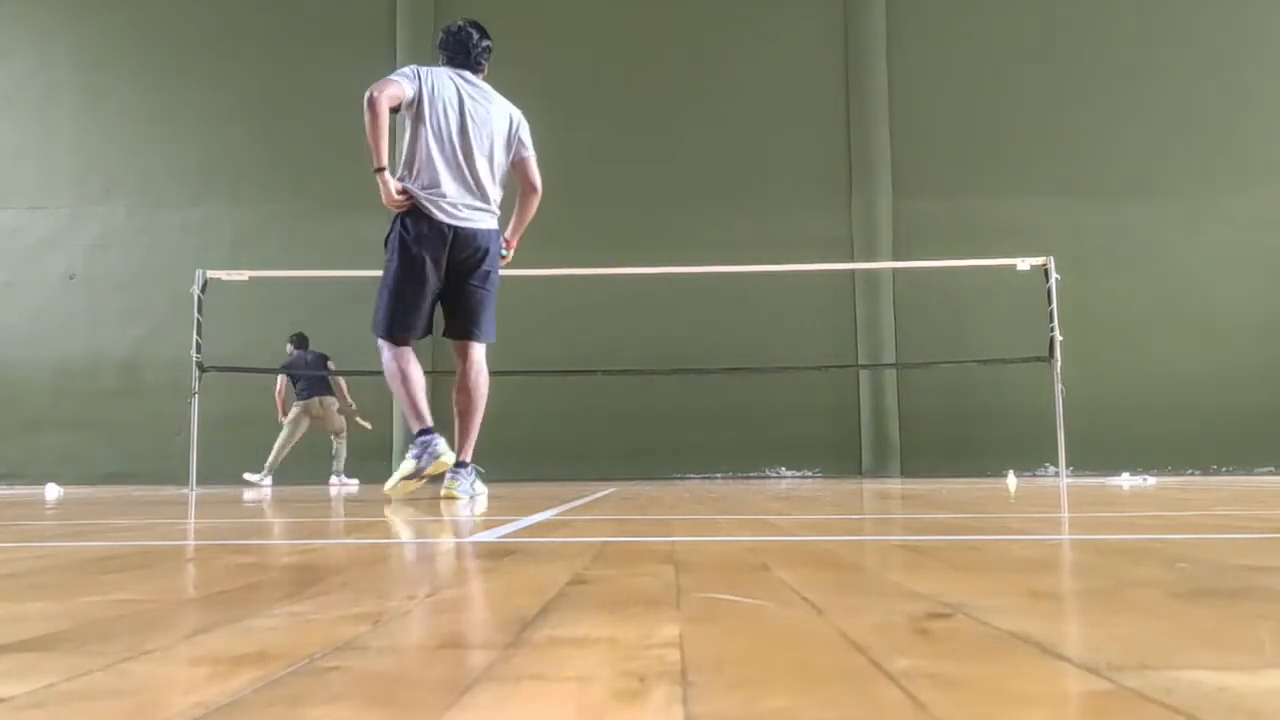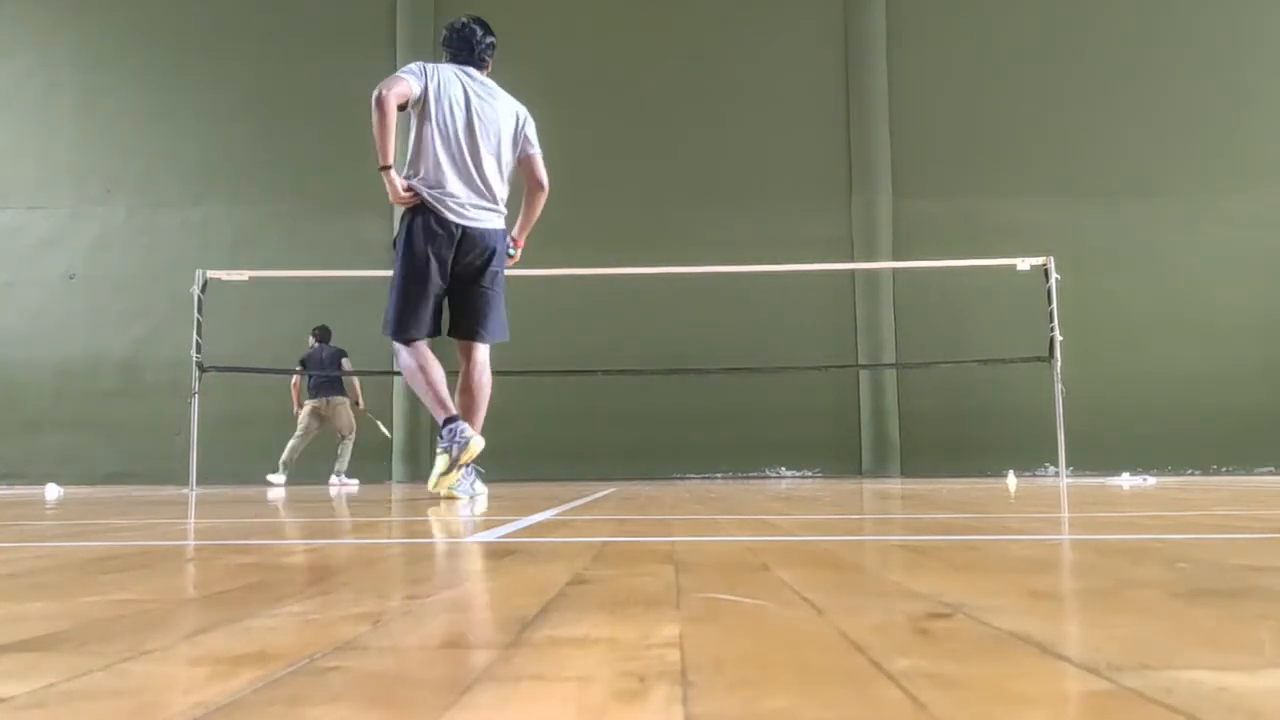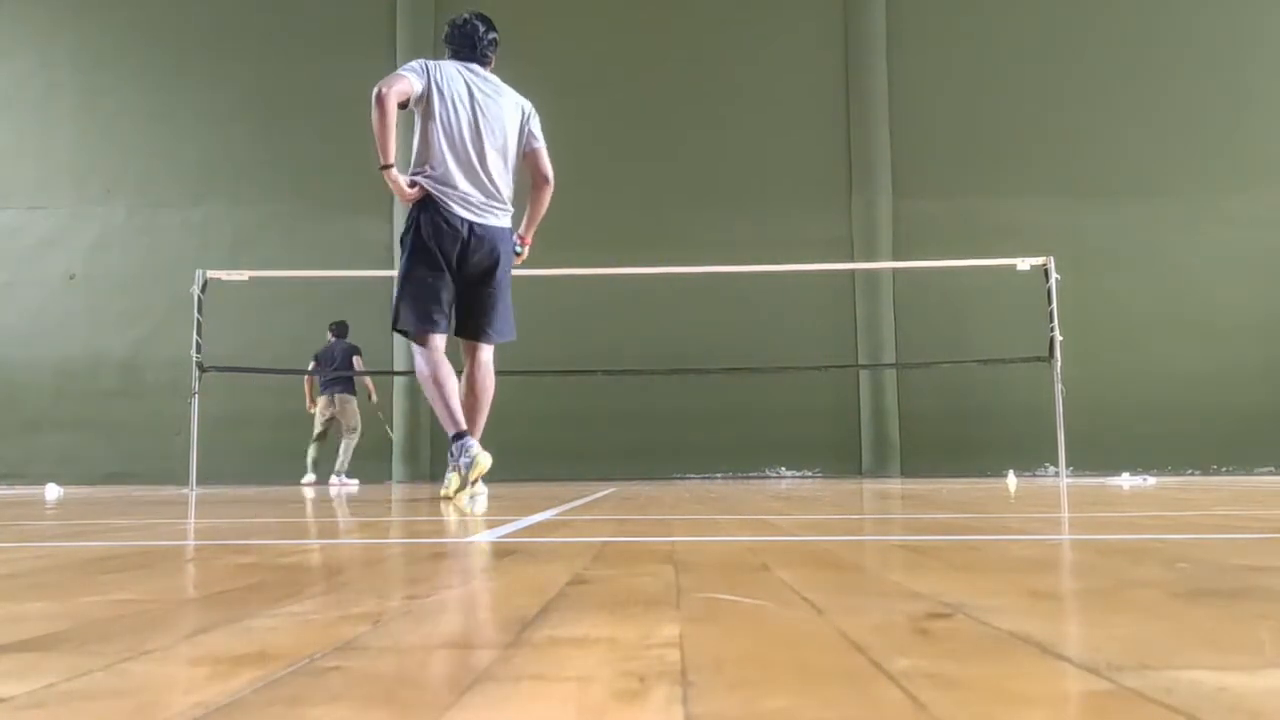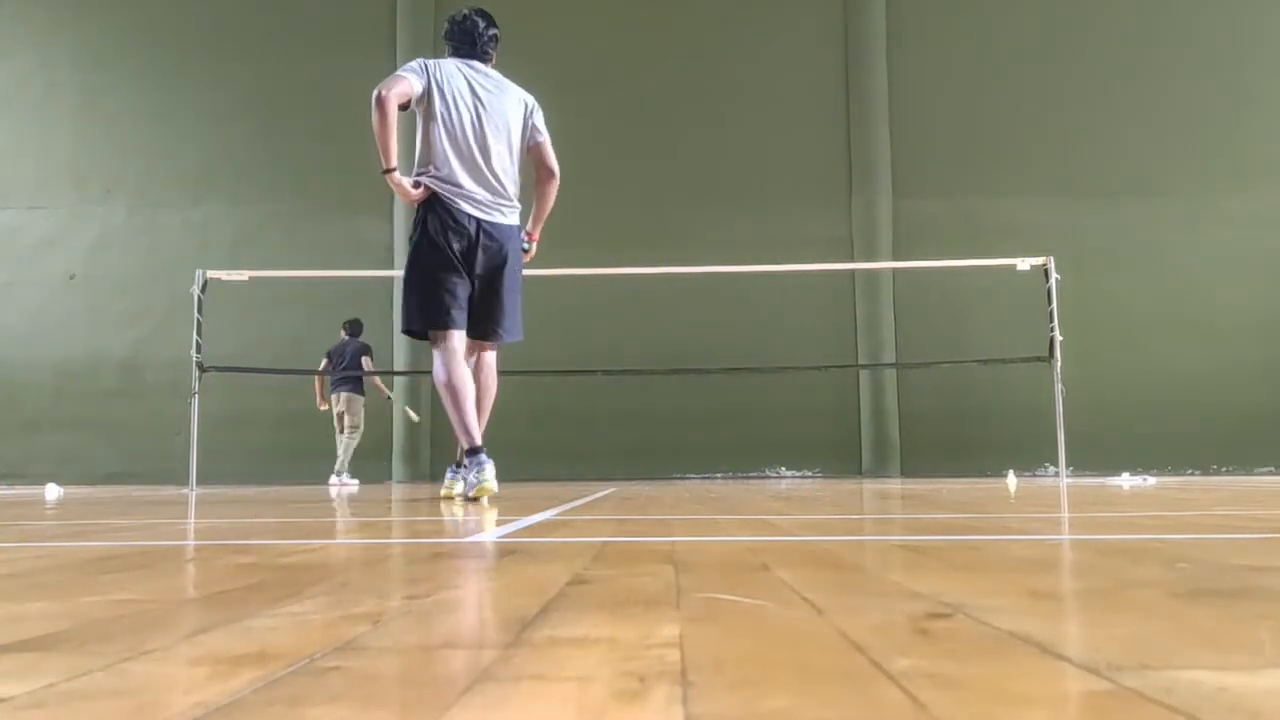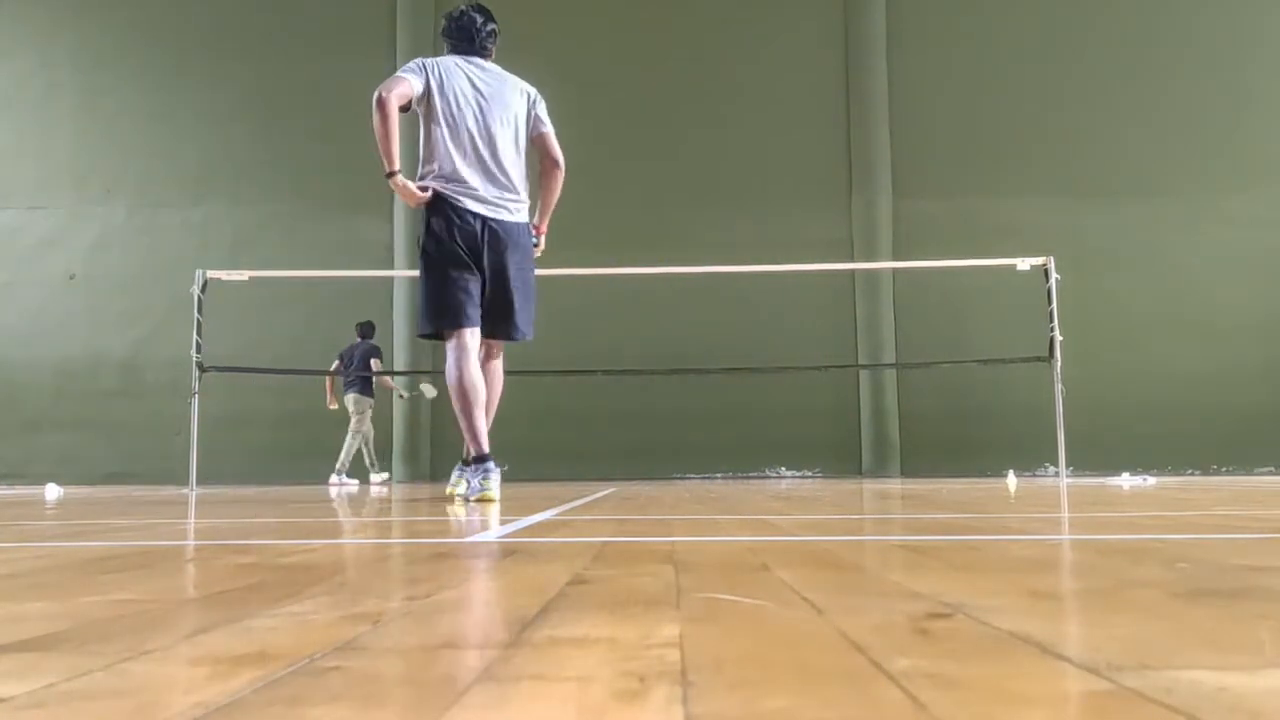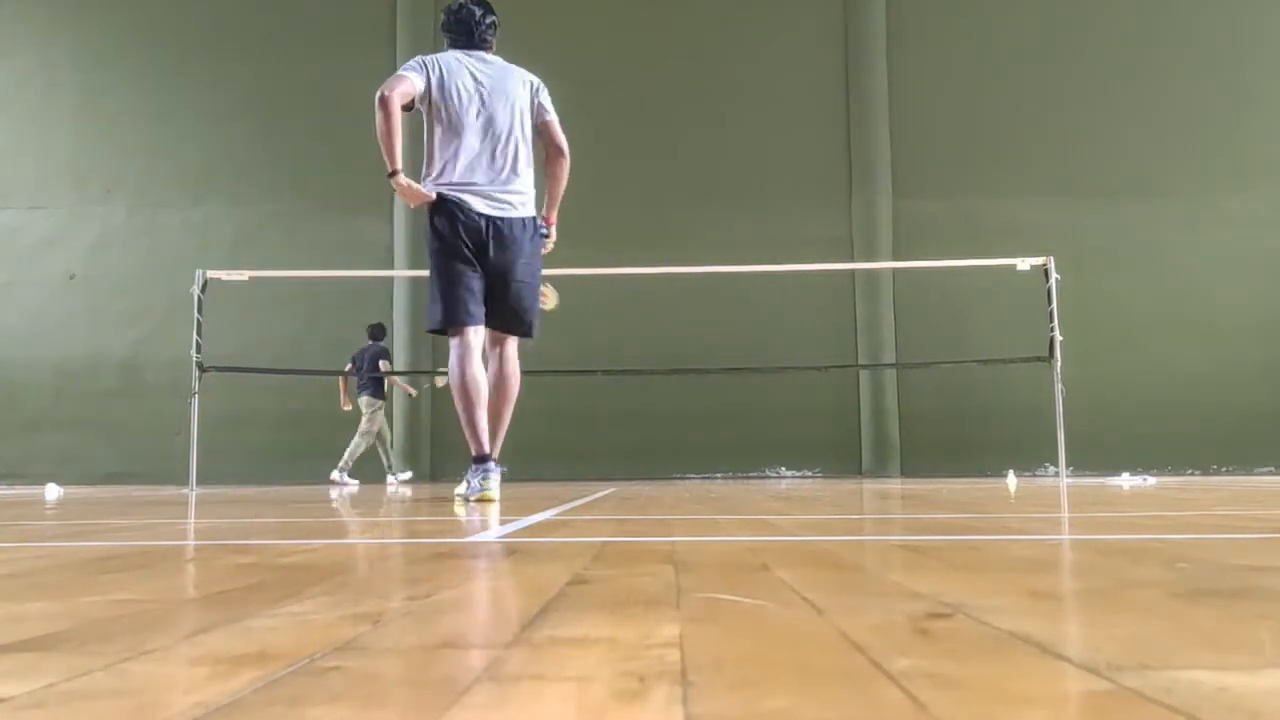
dt=0.1s
person 1, frame 1
left shoulder: (422, 78)
right shoulder: (508, 111)
left elbow: (376, 98)
right elbow: (533, 186)
left wrist: (383, 174)
right wrist: (511, 239)
left hip: (423, 224)
right hip: (481, 235)
left knee: (395, 342)
right knee: (472, 352)
left ankle: (427, 440)
right ankle: (462, 470)
person 1, frame 2
left shoulder: (427, 75)
right shoulder: (514, 108)
left elbow: (384, 95)
right elbow: (539, 183)
left wrist: (387, 171)
right wrist: (519, 238)
left hip: (431, 221)
right hip: (487, 233)
left knee: (410, 342)
right knee: (475, 351)
left ankle: (452, 431)
right ankle: (466, 472)
person 1, frame 3
left shoulder: (430, 72)
right shoulder: (518, 103)
left elbow: (385, 95)
right elbow: (544, 177)
left wrist: (389, 170)
right wrist: (525, 236)
left hip: (438, 219)
right hip: (494, 232)
left knee: (428, 342)
right knee: (480, 351)
left ankle: (464, 444)
right ankle: (465, 460)
person 1, frame 4
left shoulder: (429, 70)
right shoulder: (520, 97)
left elbow: (385, 96)
right elbow: (550, 171)
left wrist: (392, 173)
right wrist: (533, 230)
left hip: (445, 217)
right hip: (501, 227)
left knee: (449, 345)
right knee: (483, 350)
left ankle: (475, 460)
right ankle: (466, 465)
person 1, frame 5
left shoulder: (429, 70)
right shoulder: (522, 90)
left elbow: (386, 98)
right elbow: (555, 162)
left wrist: (395, 176)
right wrist: (540, 224)
left hip: (452, 217)
right hip: (509, 225)
left knee: (464, 345)
right knee: (492, 350)
left ankle: (481, 466)
right ankle: (473, 467)
person 1, frame 6
left shoulder: (430, 67)
right shoulder: (525, 81)
left elbow: (389, 98)
right elbow: (560, 150)
left wrist: (397, 176)
right wrist: (551, 216)
left hip: (455, 214)
right hip: (517, 218)
left knee: (466, 341)
right knee: (506, 344)
left ankle: (481, 467)
right ankle: (492, 461)
